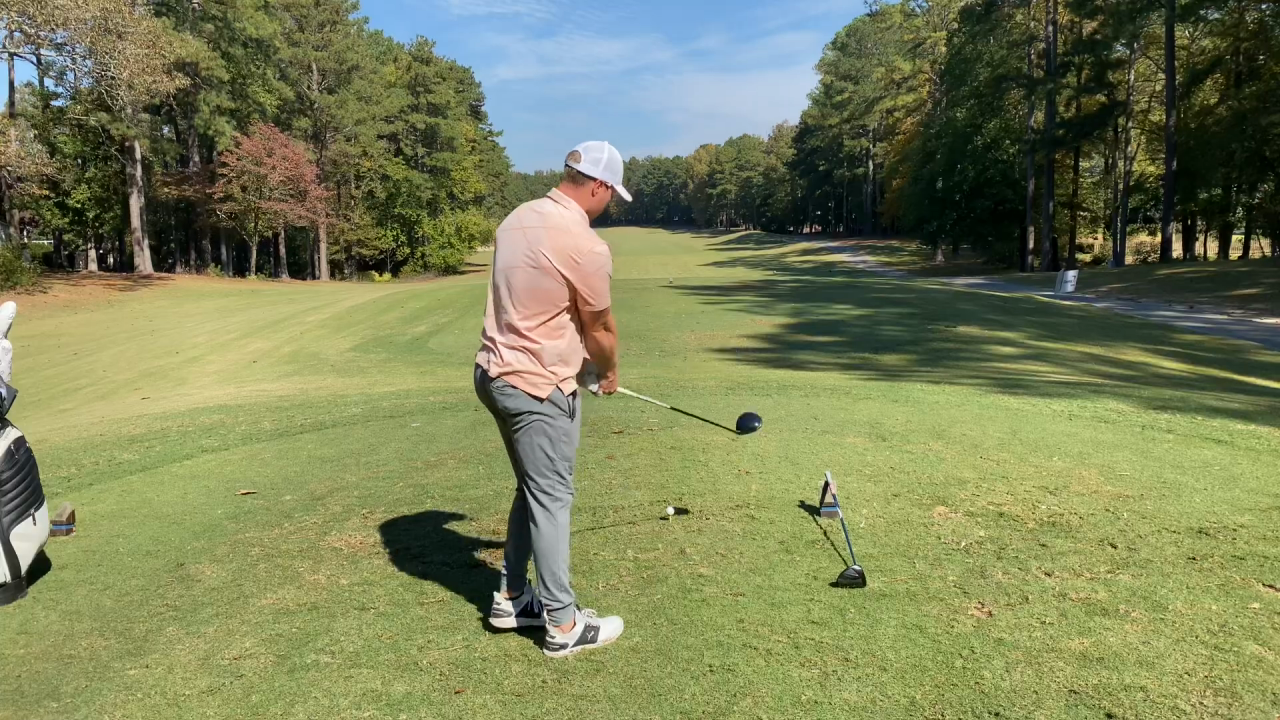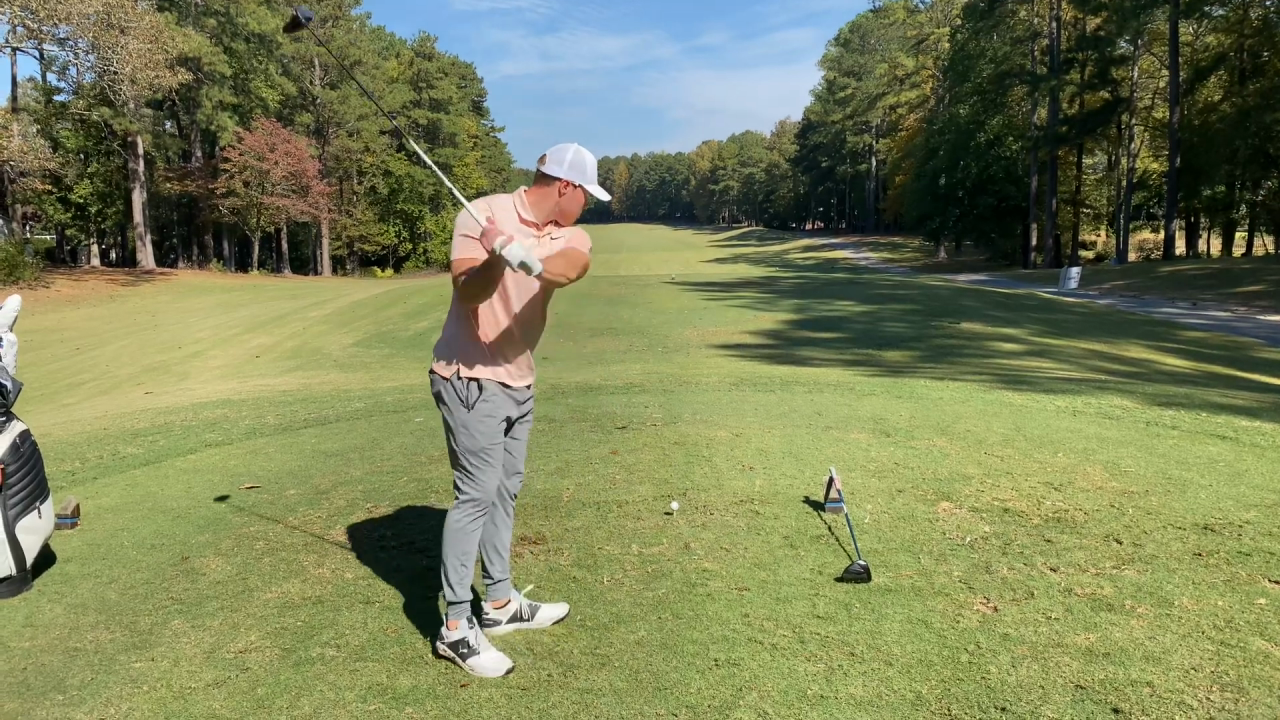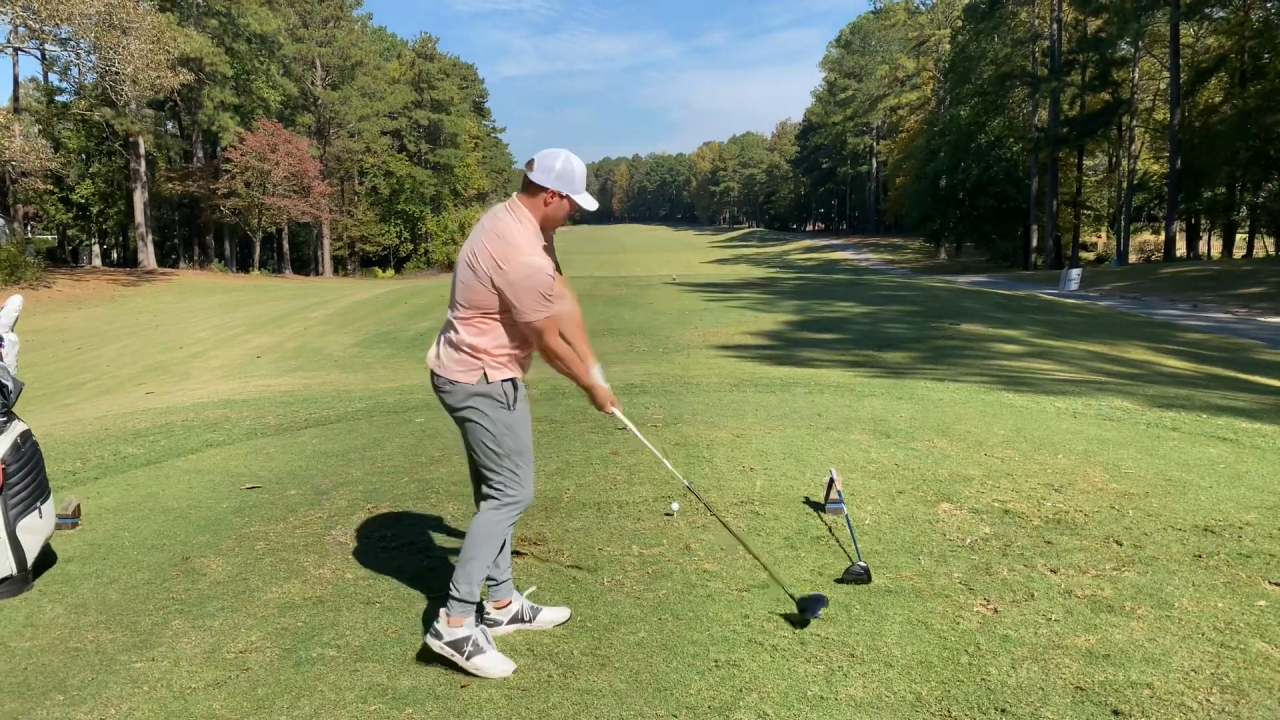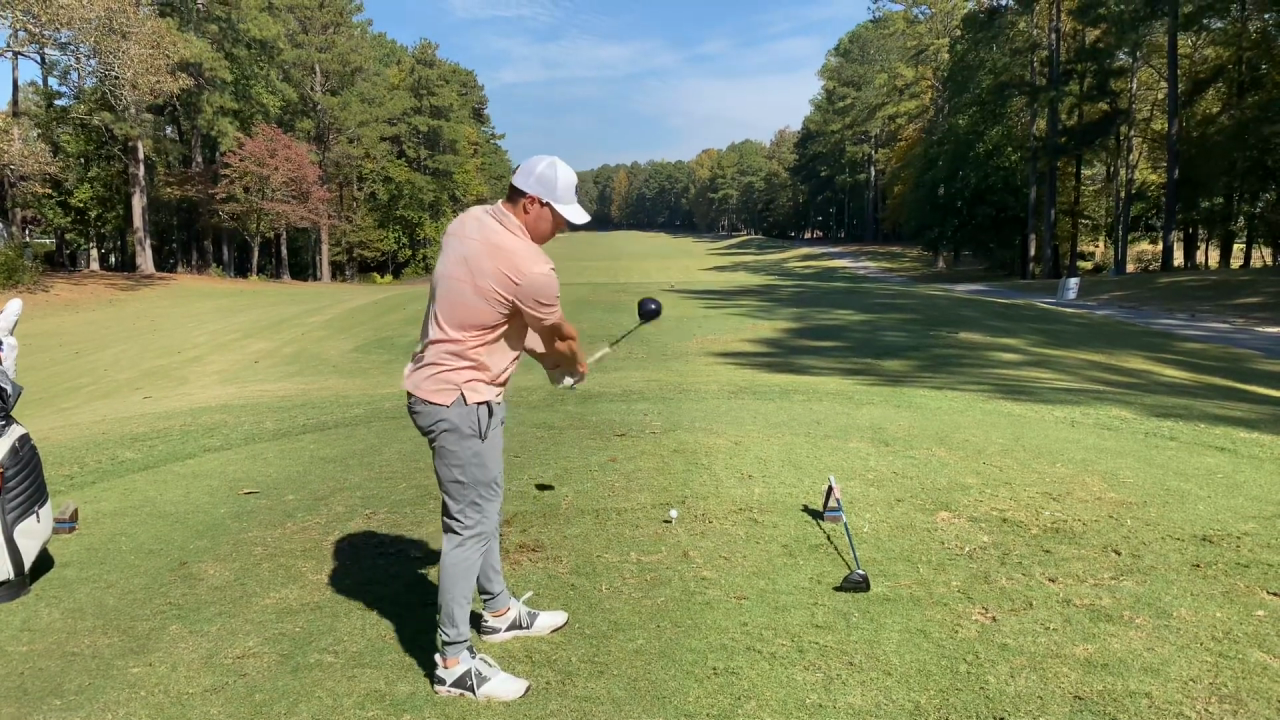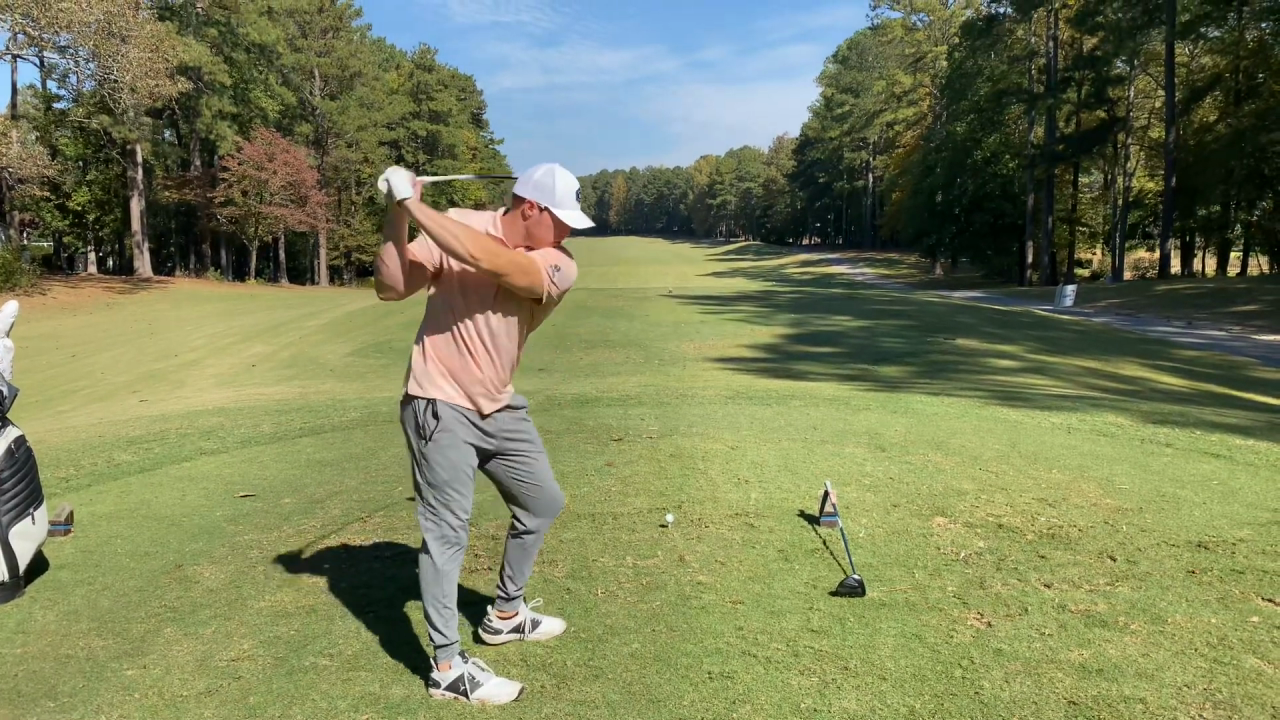
dt=0.7s
person 1, frame 1
left shoulder: (518, 218)
right shoulder: (586, 247)
right elbow: (599, 329)
right wrist: (608, 372)
left hip: (494, 373)
right hip: (540, 387)
left knee: (533, 489)
right knee: (551, 500)
left ankle: (512, 599)
right ankle: (563, 625)
person 1, frame 2
left shoulder: (572, 236)
right shoulder: (484, 215)
left elbow: (571, 268)
right elbow: (467, 289)
left wrist: (527, 260)
right wrist: (493, 254)
left hip: (518, 381)
right hip: (469, 378)
left knee: (505, 490)
right knee: (476, 493)
left ankle: (500, 602)
right ankle: (456, 626)
person 1, frame 3
left shoulder: (523, 222)
right shoulder: (521, 255)
left elbow: (561, 297)
right elbow: (551, 342)
left wrist: (594, 363)
right wrist: (594, 387)
left hip: (477, 375)
right hip: (483, 380)
left knee: (498, 490)
right knee: (511, 492)
left ankle: (501, 602)
right ankle: (456, 620)
person 1, frame 4
left shoulder: (472, 222)
right shoulder: (529, 265)
right elbow: (561, 336)
left wrist: (538, 343)
right wrist: (575, 361)
left hip: (469, 394)
right hip: (459, 401)
left knee: (483, 506)
right knee: (472, 522)
left ankle: (499, 610)
right ankle: (454, 662)
person 1, frame 5
left shoulder: (558, 267)
right shoulder: (458, 223)
left elbow: (488, 259)
right elbow: (391, 288)
left wrist: (416, 204)
right wrist: (396, 214)
left hip: (501, 407)
right hip: (439, 405)
left knee: (543, 502)
right knee: (447, 531)
left ankle: (506, 613)
right ankle: (448, 665)
